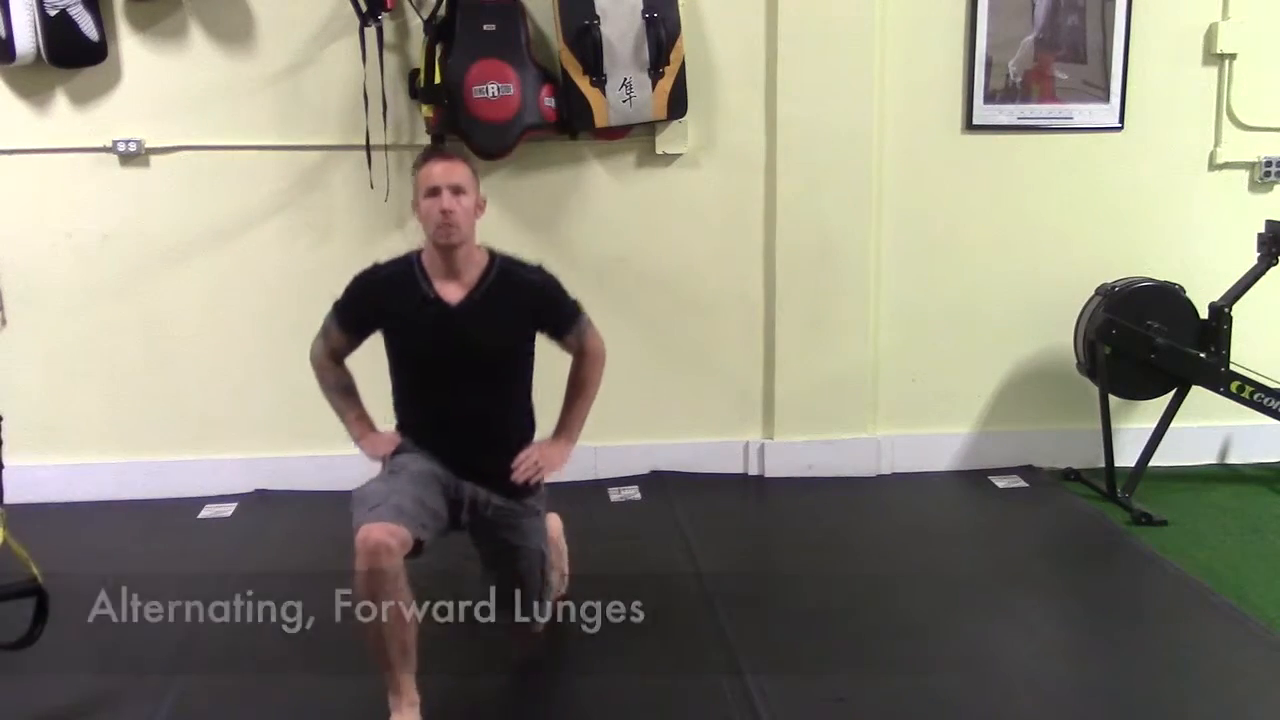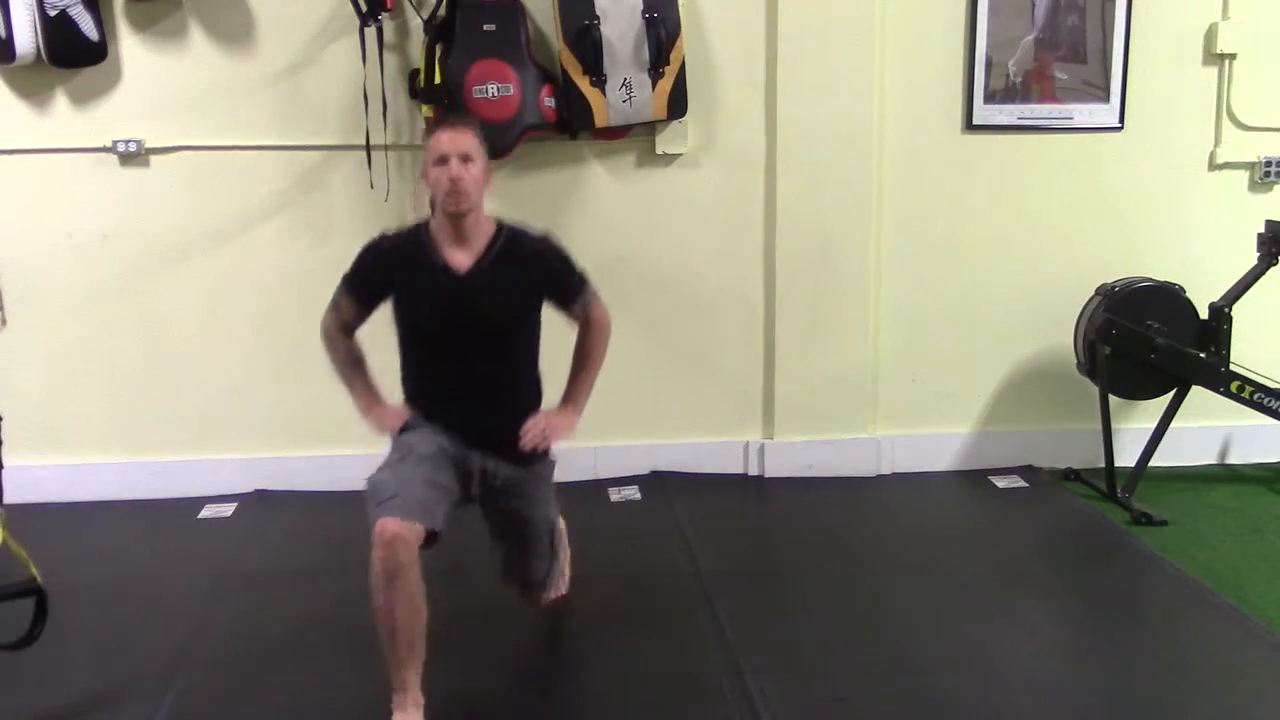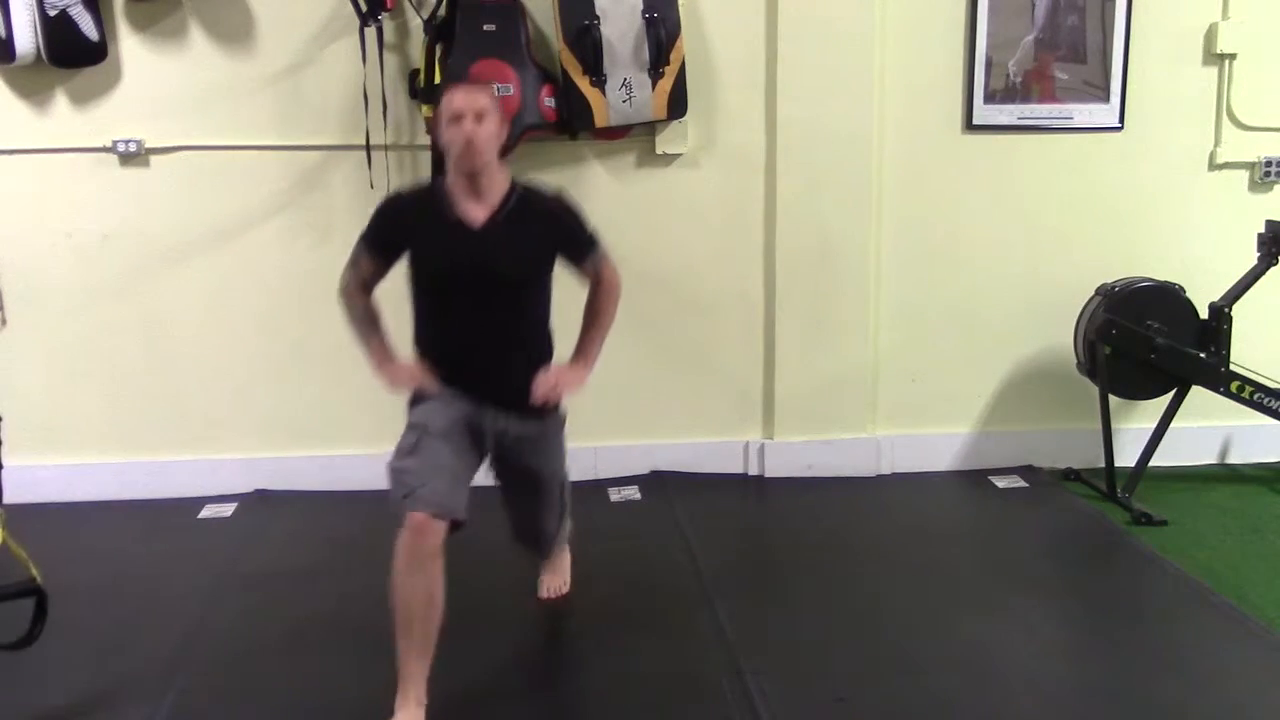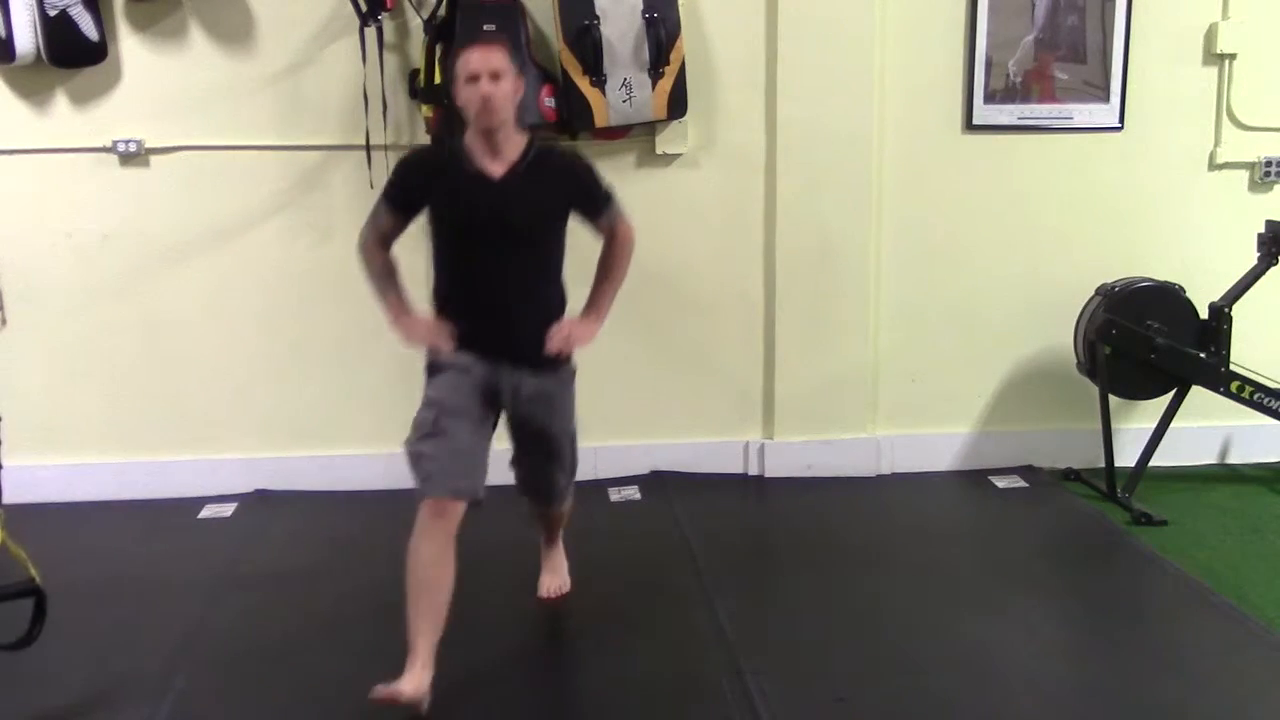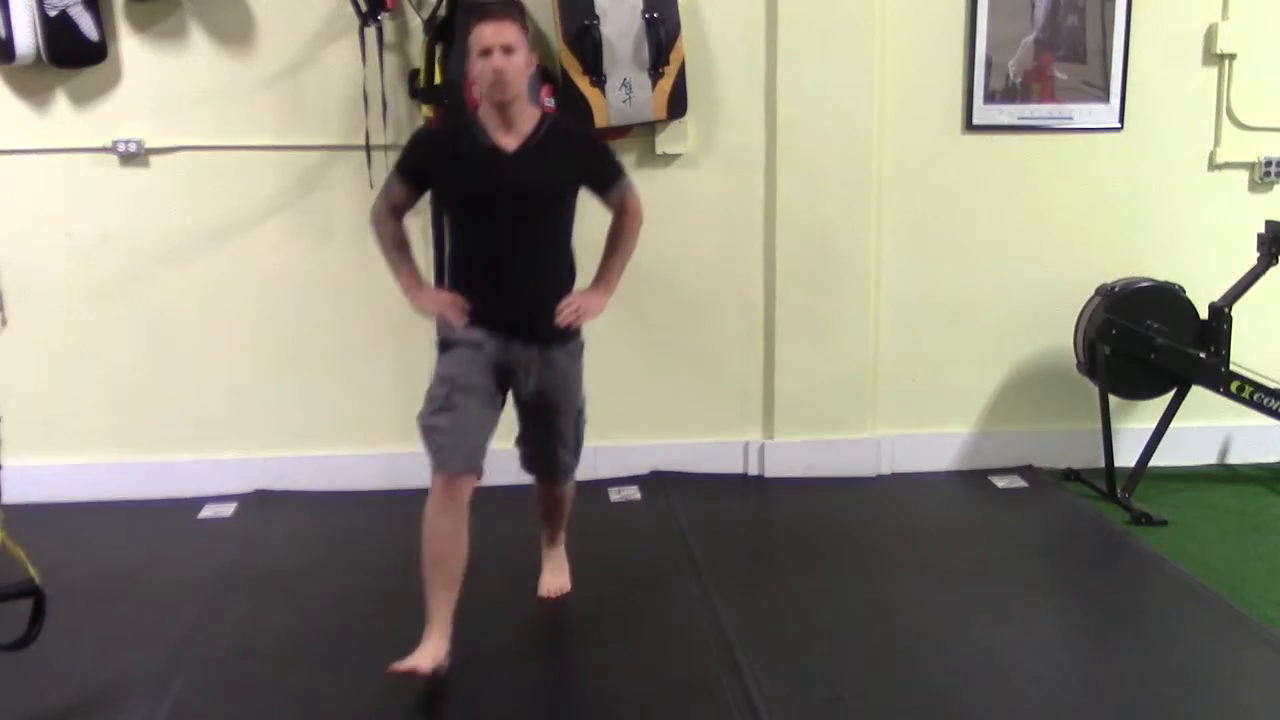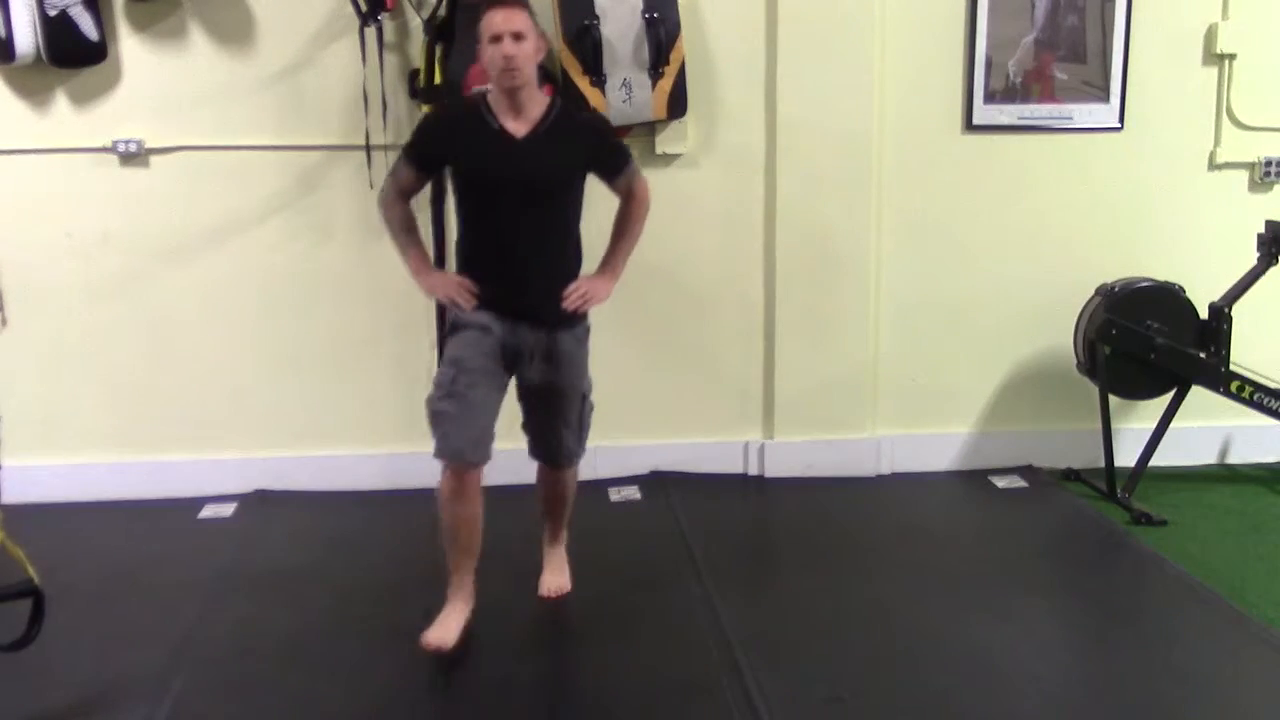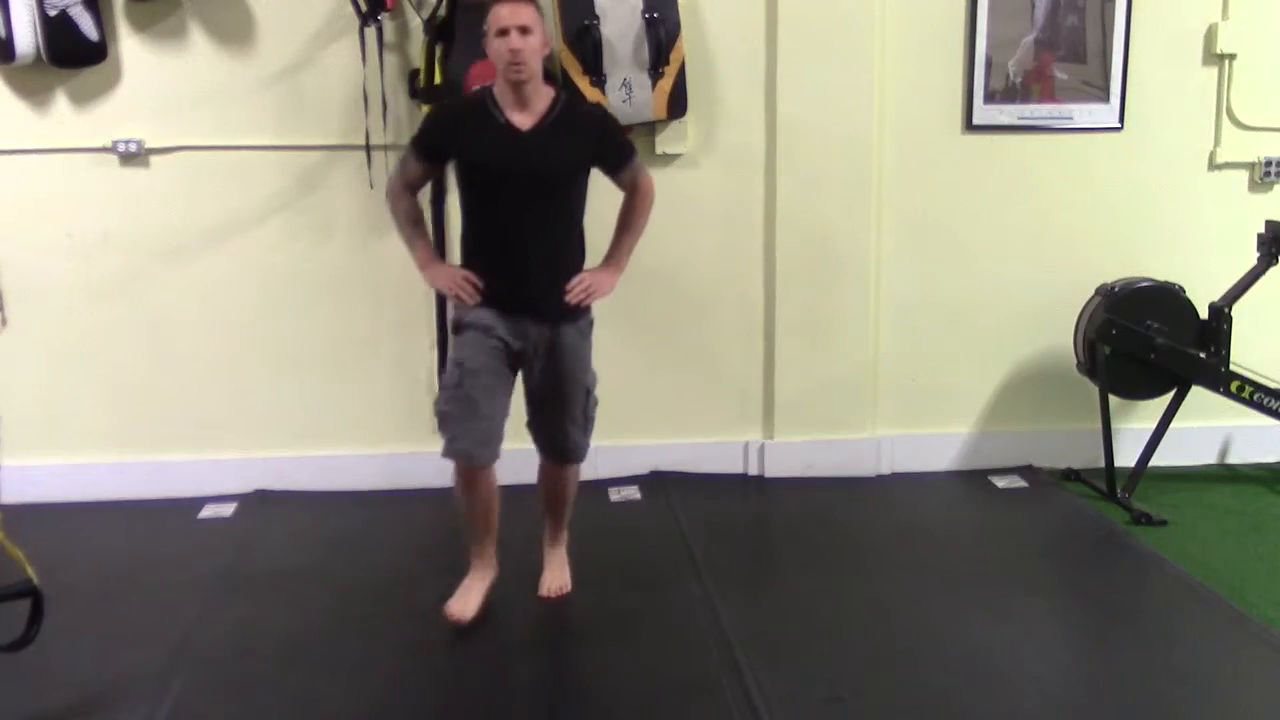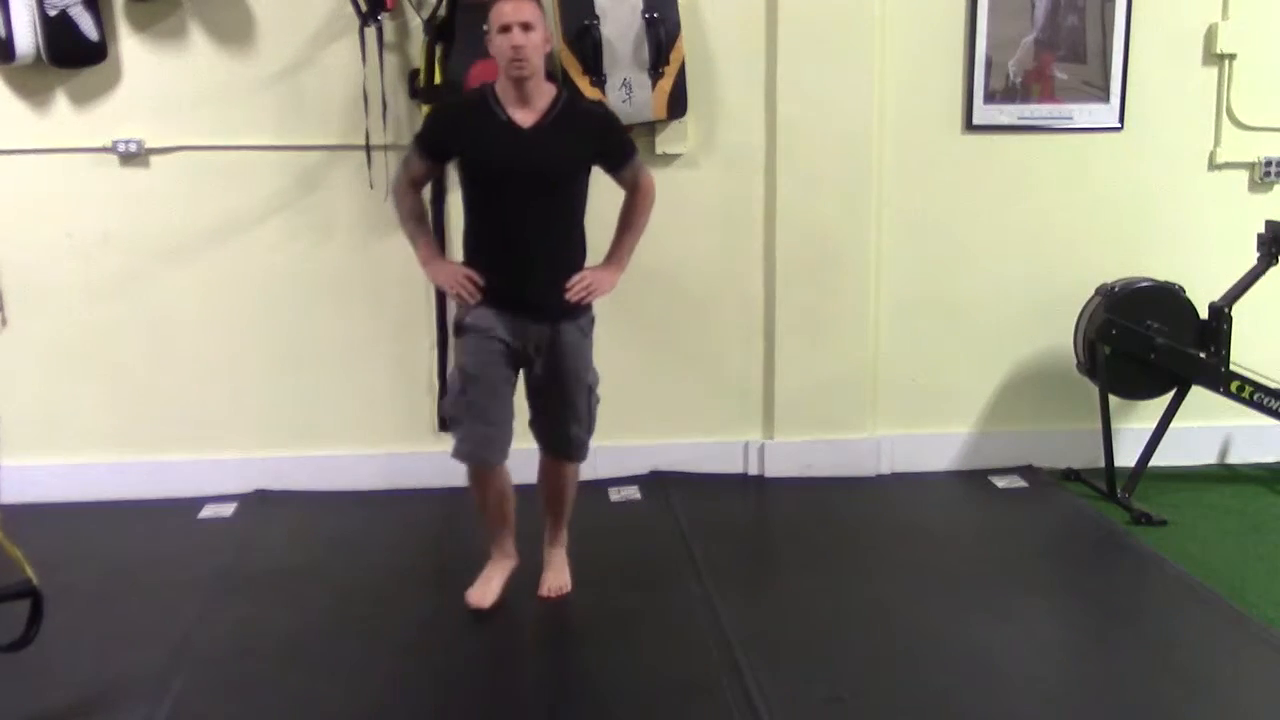
dt=0.1s
person 1, frame 1
left shoulder: (527, 287)
right shoulder: (382, 288)
left elbow: (590, 351)
right elbow: (325, 354)
left wrist: (562, 441)
right wrist: (365, 432)
left hip: (507, 474)
right hip: (423, 460)
left knee: (534, 621)
right knee: (374, 543)
left ankle: (548, 534)
person 1, frame 2
left shoulder: (533, 255)
right shoulder: (392, 255)
left elbow: (596, 322)
right elbow: (335, 326)
left wrist: (569, 410)
right wrist: (373, 402)
left hip: (515, 443)
right hip: (431, 435)
left knee: (533, 574)
right knee: (393, 538)
left ankle: (555, 535)
person 1, frame 3
left shoulder: (547, 212)
right shoulder: (406, 213)
left elbow: (606, 279)
right elbow: (354, 284)
left wrist: (579, 364)
right wrist: (388, 361)
left hip: (527, 404)
right hip: (447, 399)
left knee: (541, 536)
right knee: (421, 527)
left ankle: (557, 545)
person 1, frame 4
left shoulder: (562, 169)
right shoulder: (427, 167)
left elbow: (620, 236)
right elbow: (373, 241)
left wrist: (593, 317)
right wrist: (404, 317)
left hip: (541, 361)
right hip: (462, 357)
left knee: (550, 492)
right knee: (440, 503)
left ankle: (554, 548)
right ankle: (418, 669)
person 1, frame 5
left shoulder: (574, 143)
right shoulder: (440, 144)
left elbow: (628, 209)
right elbow: (386, 212)
left wrist: (602, 290)
right wrist: (416, 289)
left hip: (551, 335)
right hip: (473, 333)
left knee: (555, 470)
right knee: (451, 477)
left ankle: (553, 546)
right ankle: (435, 638)
person 1, frame 6
left shoulder: (582, 128)
right shoulder: (450, 126)
left elbow: (636, 195)
right elbow: (394, 195)
left wrist: (607, 275)
right wrist: (424, 272)
left hip: (558, 320)
right hip: (480, 316)
left knee: (558, 455)
right knee: (460, 460)
left ankle: (555, 548)
right ankle: (459, 592)
person 1, frame 7
left shoulder: (587, 122)
right shoulder: (456, 119)
left elbow: (640, 189)
right elbow: (402, 187)
left wrist: (611, 269)
right wrist: (429, 264)
left hip: (562, 315)
right hip: (485, 312)
left knee: (563, 451)
right knee: (470, 458)
left ankle: (555, 547)
right ankle: (482, 564)
person 1, frame 8
left shoulder: (588, 120)
right shoulder: (458, 116)
left elbow: (641, 189)
right elbow: (407, 185)
left wrist: (613, 267)
right wrist: (433, 261)
left hip: (563, 313)
right hip: (486, 312)
left knee: (564, 447)
right knee: (482, 451)
left ankle: (555, 548)
right ankle: (501, 552)
